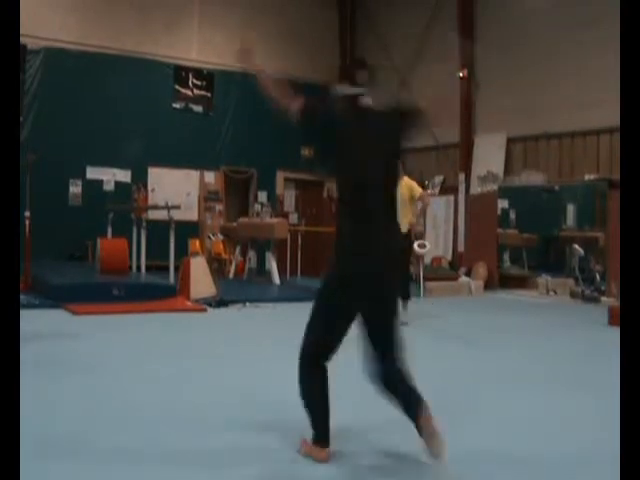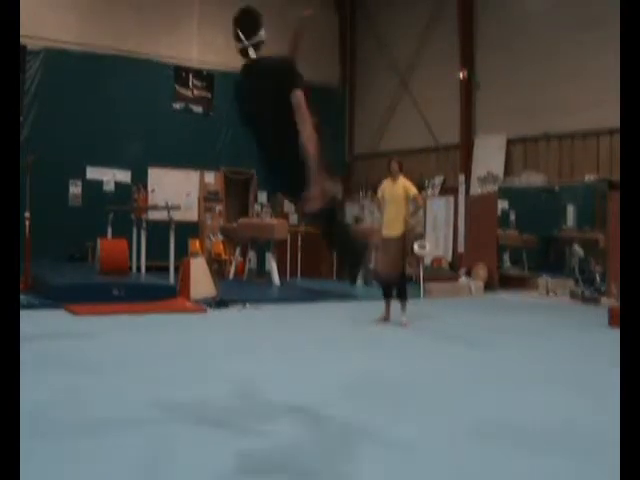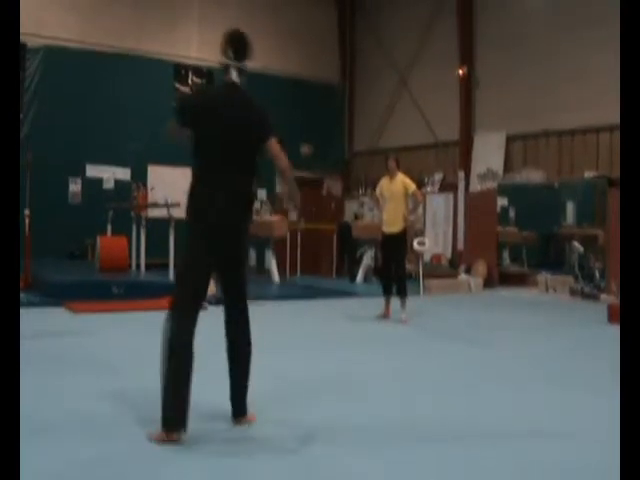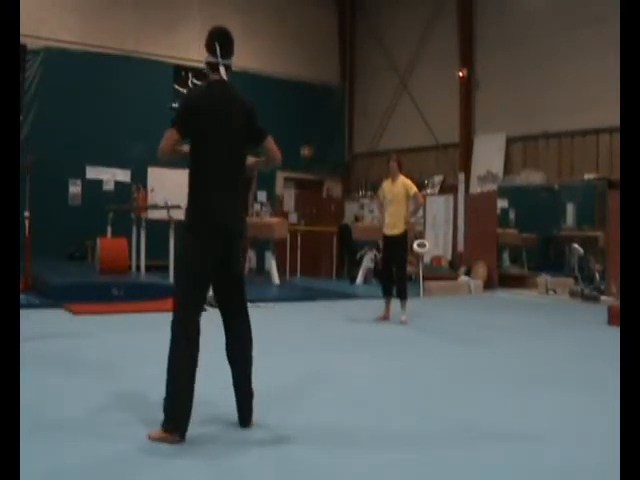
dt=0.7s
person 1, frame 1
left shoulder: (338, 115)
right shoulder: (387, 122)
left elbow: (286, 100)
left wrist: (255, 66)
left hip: (354, 257)
right hip: (385, 255)
left knee: (313, 354)
right knee: (384, 355)
left ankle: (321, 441)
right ankle: (419, 413)
person 1, frame 2
left shoulder: (243, 86)
right shoulder: (283, 69)
right elbow: (303, 120)
right wrist: (315, 179)
left hip: (280, 176)
right hip: (298, 165)
person 1, frame 3
left shoulder: (198, 99)
right shoulder: (254, 110)
left elbow: (179, 133)
right elbow: (283, 164)
right wrist: (292, 190)
left hip: (202, 219)
right hip: (236, 222)
left knee: (183, 313)
right knee: (237, 313)
left ankle: (173, 422)
right ankle: (240, 408)
person 1, frame 4
left shoulder: (196, 100)
right shoulder: (243, 106)
left elbow: (165, 151)
right elbow: (275, 158)
left hip: (202, 221)
right hip: (233, 223)
left knee: (186, 316)
right knee: (236, 313)
left ankle: (175, 423)
right ankle: (245, 410)
person 2, frame 1
left shoulder: (410, 184)
left elbow: (425, 201)
left wrist: (415, 218)
left hip: (404, 233)
left knee: (404, 271)
left ankle: (404, 311)
person 2, frame 2
left shoulder: (405, 184)
right shoulder: (384, 184)
left elbow: (419, 202)
left wrist: (409, 217)
left hip: (400, 233)
right hip: (386, 233)
left knee: (399, 273)
right knee: (384, 273)
left ankle: (403, 312)
right ankle: (387, 312)
person 2, frame 3
left shoulder: (404, 180)
right shoulder: (382, 181)
left elbow: (419, 198)
left wrist: (409, 213)
left hip: (399, 230)
right hip: (386, 229)
left knee: (399, 269)
right knee: (385, 269)
left ankle: (403, 309)
right ankle: (386, 308)
person 2, frame 4
left shoulder: (405, 182)
right shoulder: (385, 184)
left elbow: (420, 201)
left wrist: (410, 216)
right wrist: (383, 215)
left hip: (400, 232)
right hip: (387, 232)
left knee: (400, 272)
right knee: (385, 271)
left ankle: (403, 311)
right ankle: (386, 310)
